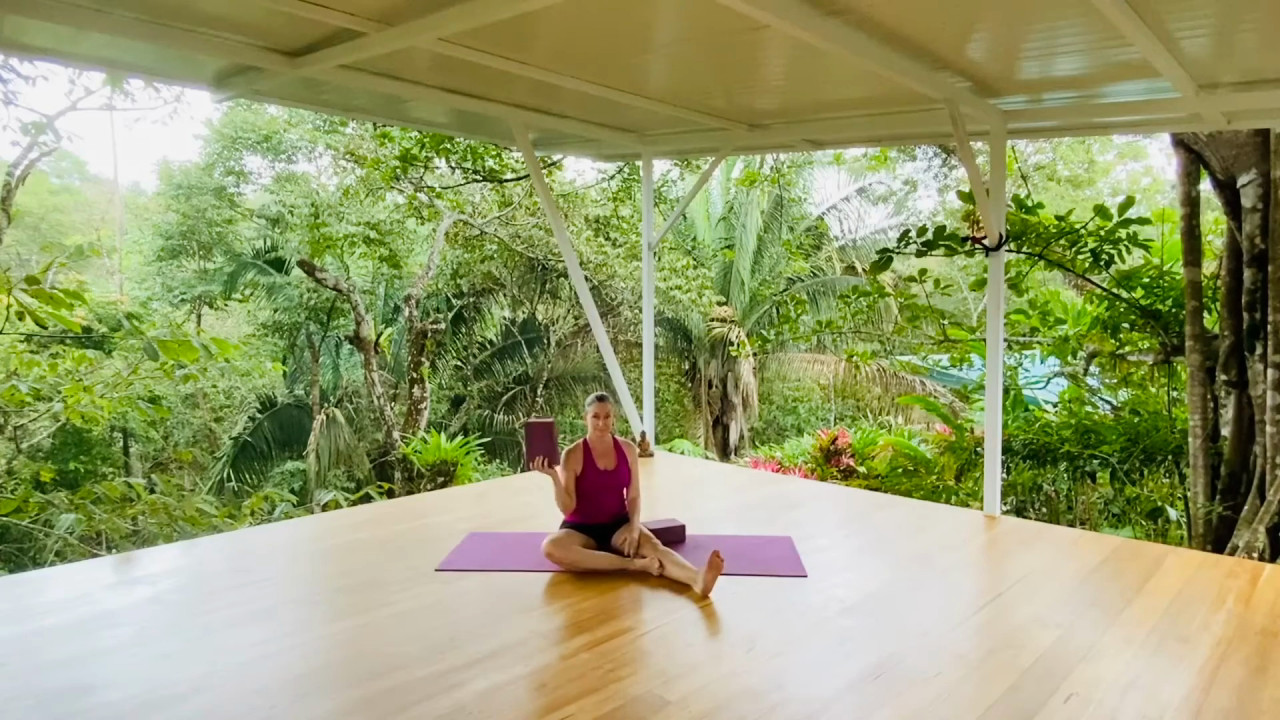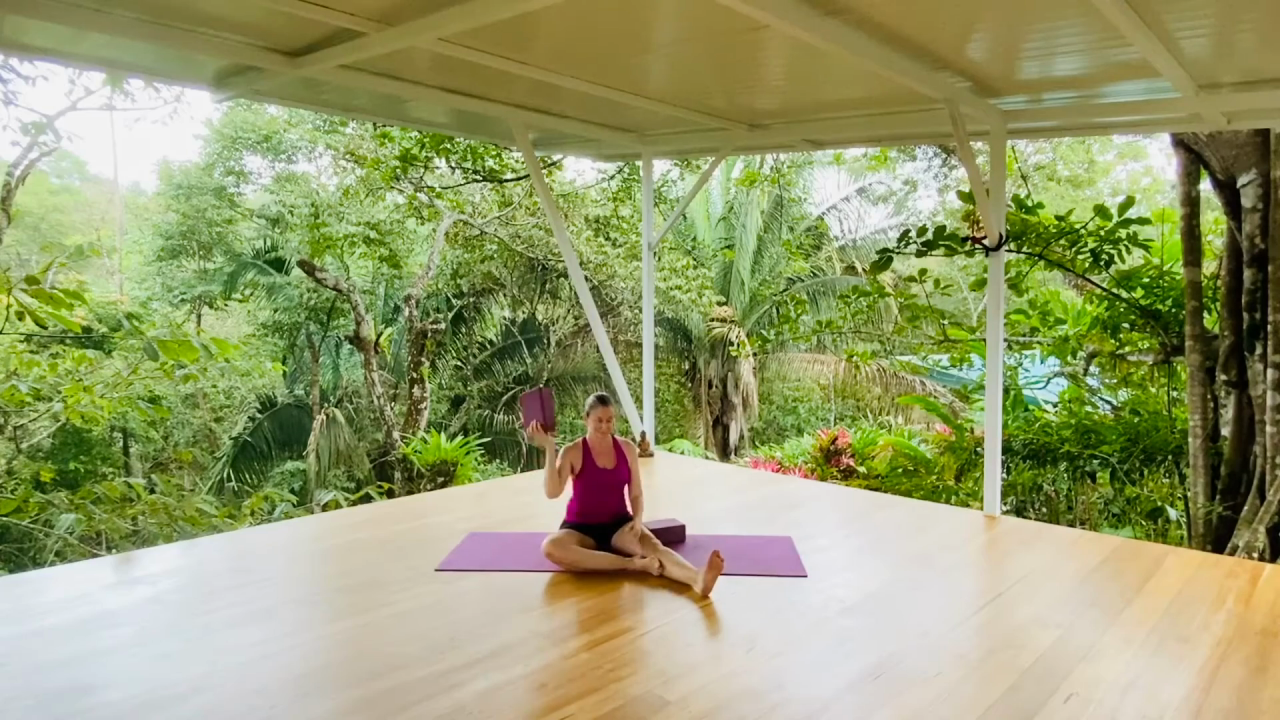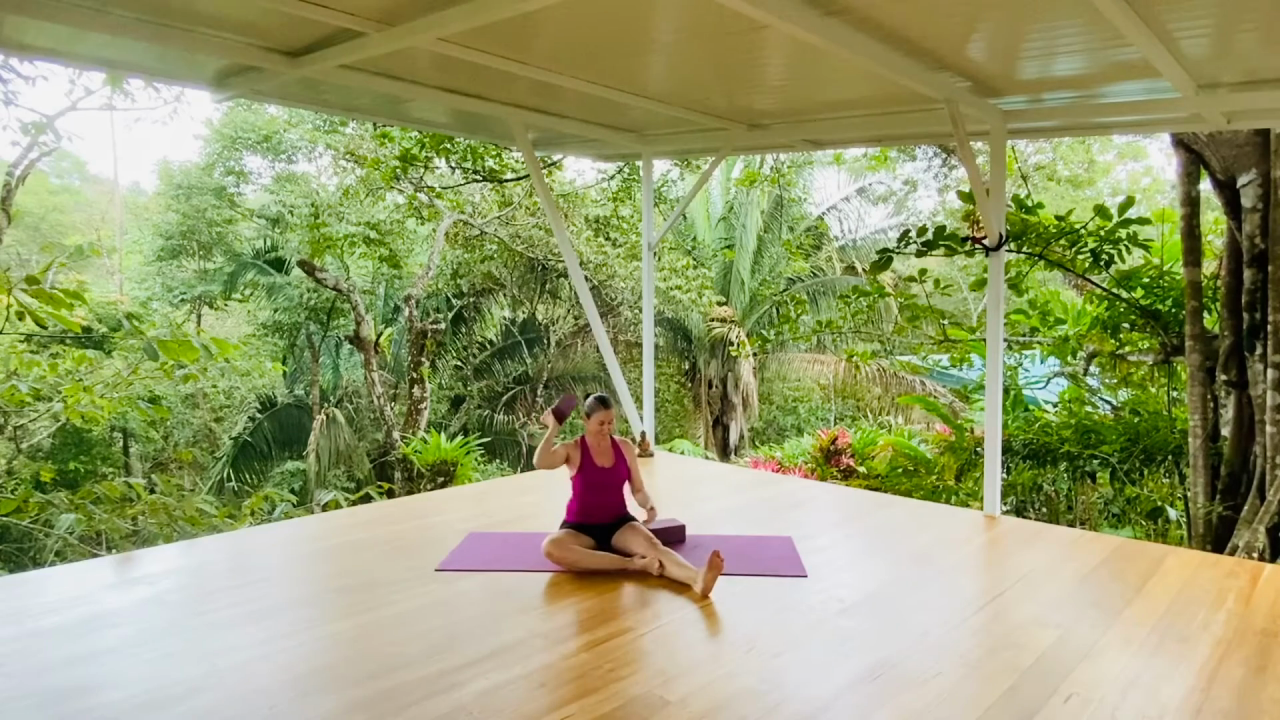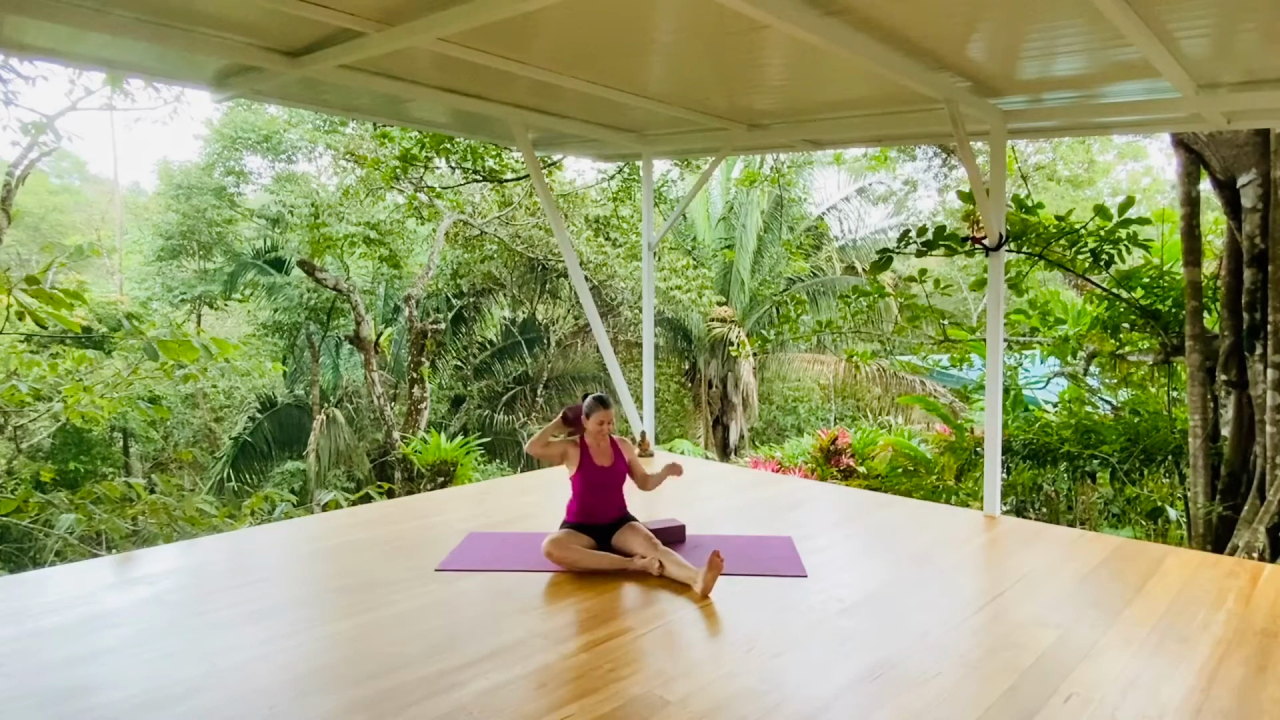
dt=0.2s
person 1, frame 1
left shoulder: (627, 449)
right shoulder: (573, 455)
left elbow: (634, 497)
right elbow: (567, 508)
left wrist: (634, 527)
right wrist: (555, 478)
left hip: (618, 524)
right hip: (581, 528)
left knee: (651, 545)
right knee: (551, 547)
left ankle: (697, 579)
right ankle: (633, 564)
person 1, frame 2
left shoulder: (627, 448)
right shoulder: (572, 452)
left elbow: (636, 494)
right elbow: (552, 492)
left wrist: (637, 519)
right wrist: (549, 450)
left hip: (618, 523)
right hip: (581, 527)
left knee: (651, 545)
right knee: (551, 547)
left ankle: (696, 579)
right ankle: (633, 564)
person 1, frame 3
left shoulder: (625, 447)
right shoulder: (572, 450)
left elbow: (637, 490)
right elbow: (540, 462)
left wrist: (647, 505)
right wrist: (553, 428)
left hip: (618, 523)
right hip: (581, 527)
left knee: (652, 545)
right knee: (551, 547)
left ankle: (697, 579)
right ankle: (632, 564)
person 1, frame 4
left shoulder: (622, 445)
right shoulder: (571, 448)
left elbow: (644, 483)
right elbow: (532, 448)
left wrist: (664, 473)
right wrist: (558, 424)
left hip: (618, 523)
right hip: (581, 527)
left knee: (652, 545)
right knee: (551, 548)
left ankle: (696, 578)
right ankle: (632, 563)
